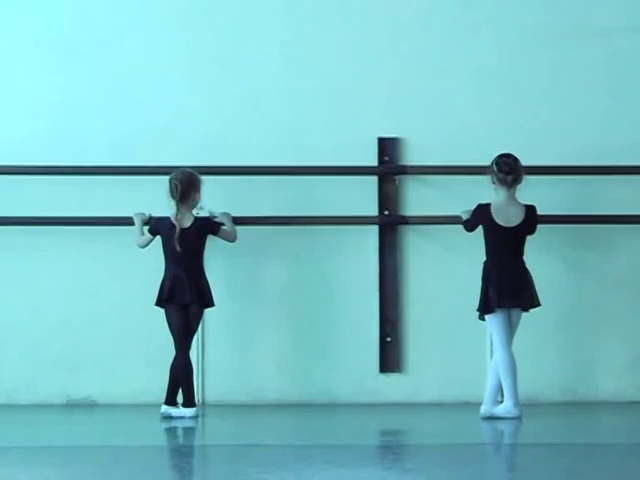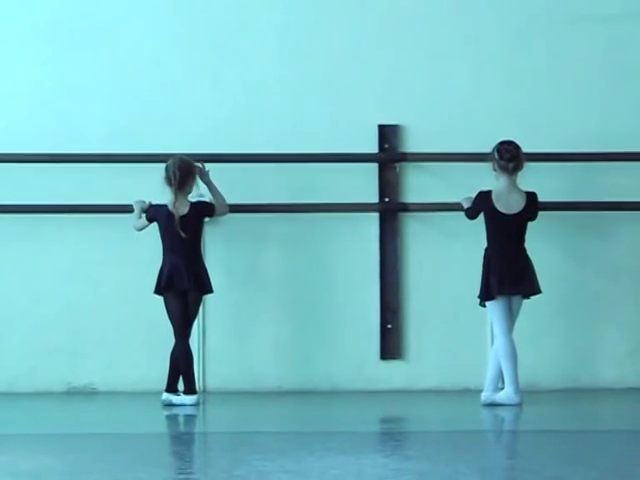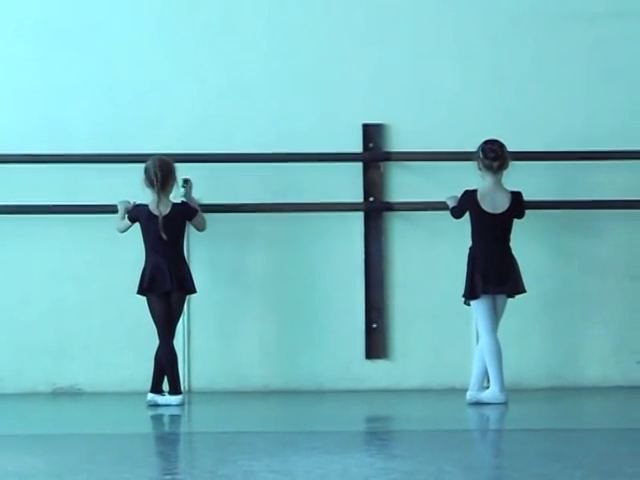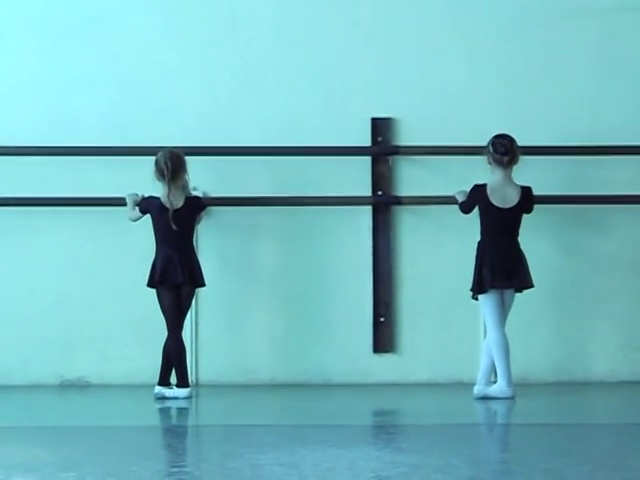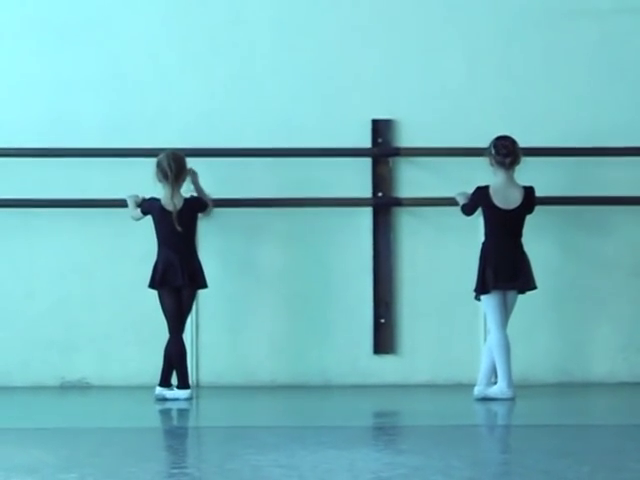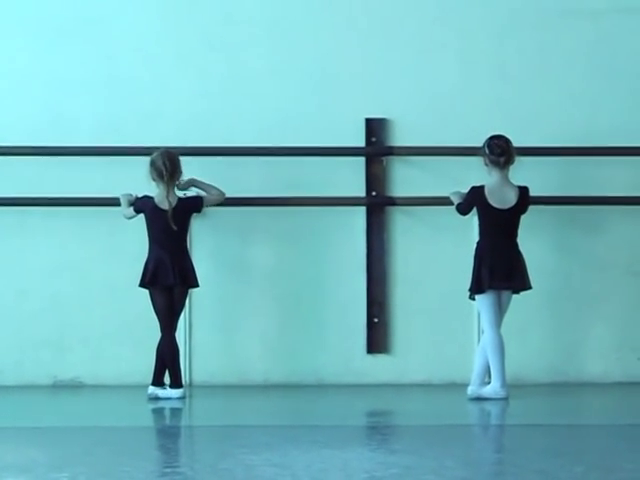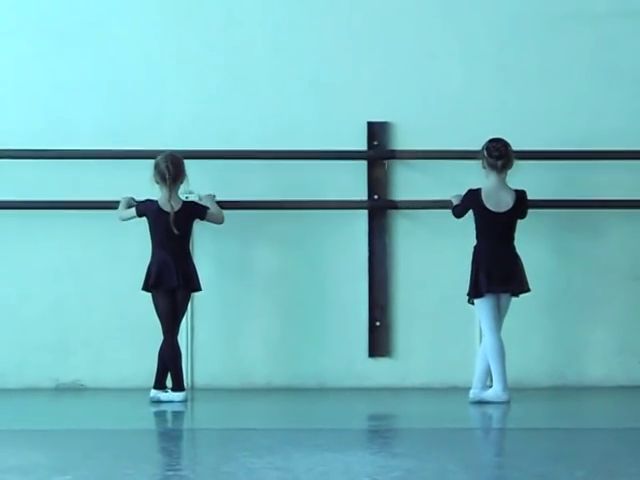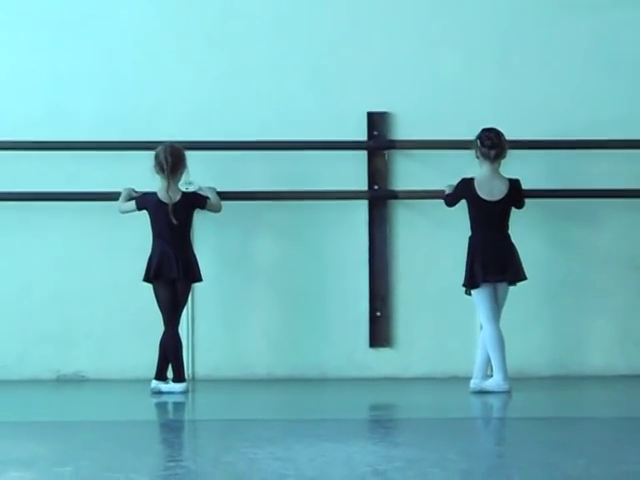
dt=0.5s
person 1, frame 1
left shoulder: (484, 211)
right shoulder: (529, 212)
left elbow: (469, 226)
left wrist: (465, 216)
left hip: (494, 282)
right hip: (518, 282)
left knee: (501, 345)
right knee: (502, 345)
left ankle: (511, 404)
right ankle: (489, 403)
person 1, frame 2
left shoulder: (485, 198)
right shoulder: (530, 199)
left elbow: (471, 214)
left wrist: (467, 203)
left hip: (495, 269)
right hip: (519, 269)
left knee: (502, 332)
right knee: (503, 332)
left ankle: (512, 390)
right ankle: (490, 389)
person 1, frame 3
left shoulder: (471, 197)
right shoulder: (515, 199)
left elbow: (456, 213)
left wrist: (451, 202)
left hip: (480, 268)
right hip: (503, 269)
left knee: (486, 332)
right knee: (487, 332)
left ankle: (497, 389)
right ankle: (475, 388)
person 1, frame 4
left shoulder: (480, 191)
right shoulder: (525, 193)
left elbow: (465, 208)
left wrist: (460, 196)
left hip: (488, 263)
right hip: (512, 263)
left knee: (494, 326)
right knee: (495, 326)
left ankle: (505, 383)
right ankle: (482, 383)
person 1, frame 5
left shoulder: (483, 193)
right shoulder: (527, 194)
left elbow: (467, 210)
left wrist: (461, 199)
left hip: (492, 264)
right hip: (515, 264)
left knee: (496, 327)
right knee: (496, 327)
left ankle: (505, 385)
right ankle: (483, 384)
person 1, frame 6
left shoulder: (478, 193)
right shoulder: (522, 194)
left elbow: (463, 210)
left wrist: (456, 198)
left hip: (486, 263)
right hip: (510, 264)
left knee: (490, 327)
right knee: (491, 327)
left ankle: (498, 385)
right ankle: (476, 383)
person 1, frame 7
left shoulder: (474, 196)
right shoulder: (519, 197)
left elbow: (457, 212)
left wrist: (455, 201)
left hip: (484, 267)
right hip: (507, 267)
left knee: (490, 331)
right knee: (491, 330)
left ankle: (500, 389)
right ankle: (479, 387)
person 1, frame 8
left shoulder: (467, 185)
right shoulder: (512, 186)
left elbow: (449, 202)
left wrist: (449, 191)
left hip: (479, 256)
right hip: (503, 255)
left knee: (488, 321)
right knee: (491, 320)
left ankle: (500, 378)
right ankle: (479, 378)
person 2, frame 1
left shoulder: (161, 224)
right shoulder: (204, 224)
left elbow: (140, 243)
right elbow: (232, 237)
left wrist: (138, 222)
right wrist: (226, 219)
left hip: (172, 291)
right hip: (196, 291)
left knee: (181, 349)
right knee: (183, 349)
left ankle: (188, 405)
right ankle: (170, 403)
person 2, frame 2
left shoulder: (158, 211)
right shoulder: (199, 209)
left elbow: (137, 226)
right elbow: (224, 208)
left wrist: (138, 209)
right wrist: (208, 181)
left hip: (170, 277)
right hip: (194, 278)
left knee: (181, 336)
right knee: (182, 336)
left ankle: (190, 392)
right ankle: (171, 391)
person 2, frame 3
left shoulder: (140, 212)
right shoulder: (183, 210)
left elbow: (120, 227)
right elbow: (202, 226)
left wrist: (122, 210)
right wrist: (189, 196)
left hip: (154, 278)
right hip: (177, 278)
left knee: (165, 337)
right knee: (167, 337)
left ankle: (175, 392)
right ankle: (156, 391)
person 2, frame 4
left shoulder: (152, 204)
right shoulder: (193, 203)
left elbow: (132, 216)
left wrist: (131, 202)
right wrist: (186, 191)
left hip: (164, 270)
right hip: (187, 270)
left knee: (173, 329)
right knee: (175, 329)
left ankle: (183, 385)
right ankle: (163, 384)
person 2, frame 5
left shoulder: (152, 206)
right shoulder: (193, 204)
left elbow: (135, 215)
right elbow: (208, 207)
left wrist: (132, 202)
right wrist: (196, 184)
left hip: (166, 272)
right hip: (189, 273)
left knee: (175, 331)
right knee: (177, 331)
left ankle: (183, 386)
right ankle: (164, 385)
person 2, frame 6
left shoulder: (146, 204)
right shoulder: (188, 204)
left elbow: (127, 214)
right elbow: (220, 195)
left wrist: (125, 201)
right wrist: (194, 183)
left hip: (157, 271)
right hip: (181, 271)
left knee: (167, 330)
right knee: (169, 330)
left ankle: (176, 385)
right ankle: (157, 384)
person 2, frame 7
left shoulder: (148, 207)
right shoulder: (191, 208)
left elbow: (122, 215)
right elbow: (220, 218)
left wrist: (125, 202)
right wrist: (209, 201)
left hip: (160, 274)
right hip: (183, 275)
left knee: (169, 333)
right knee: (171, 333)
left ankle: (178, 389)
right ankle: (159, 387)
person 2, frame 8
left shoulder: (149, 200)
right shoulder: (191, 199)
left elbow: (121, 208)
right elbow: (217, 207)
left wrist: (127, 193)
right wrist: (209, 191)
left hip: (160, 265)
right hip: (184, 265)
left knee: (170, 323)
right knee: (172, 323)
left ankle: (179, 379)
right ankle: (160, 378)
